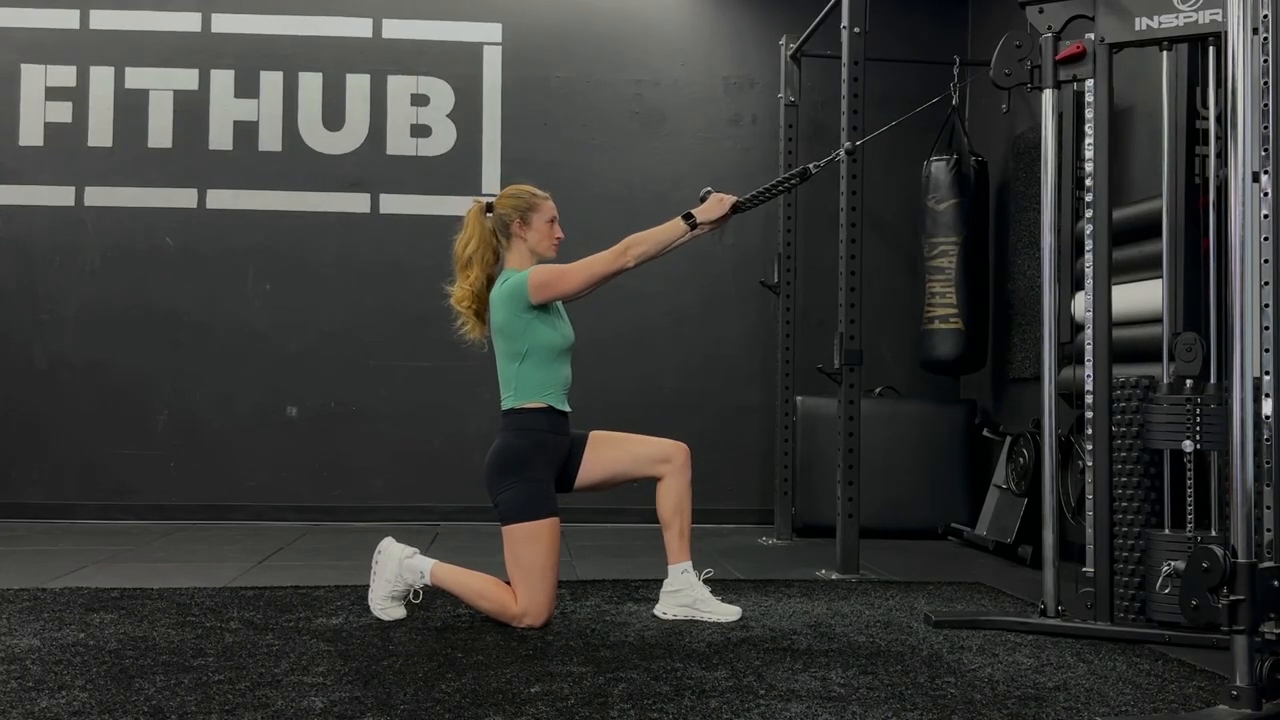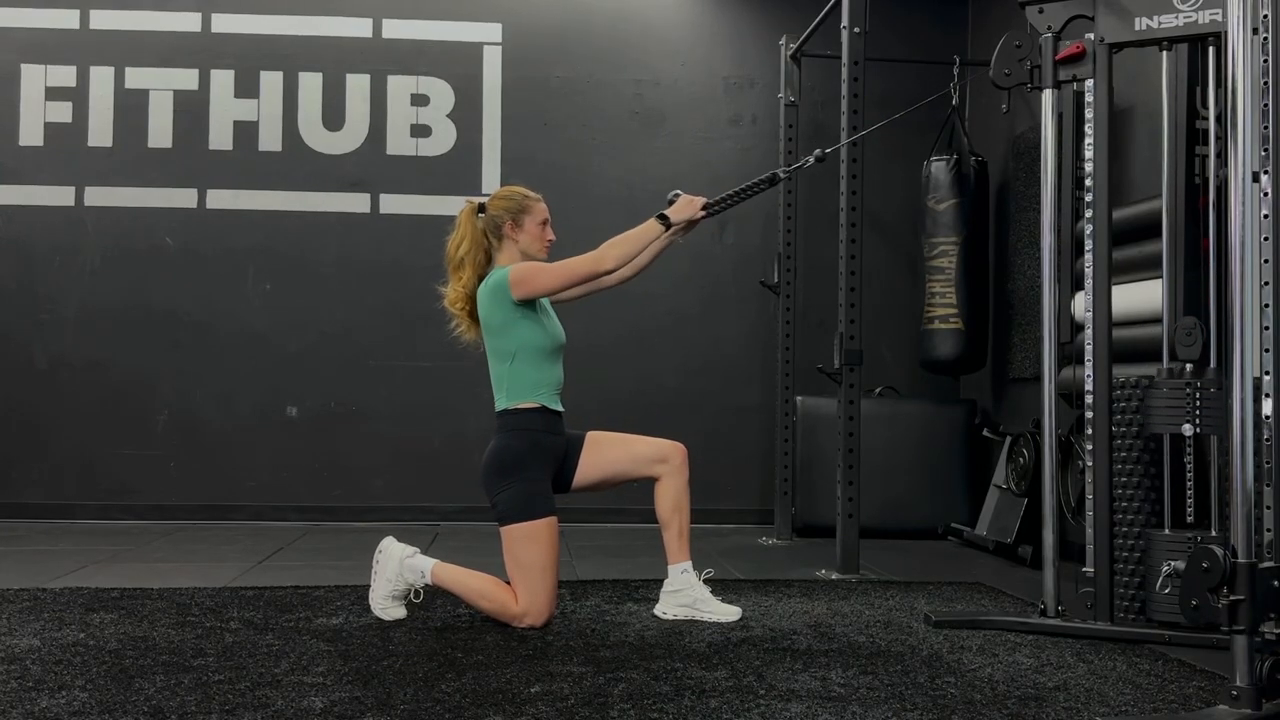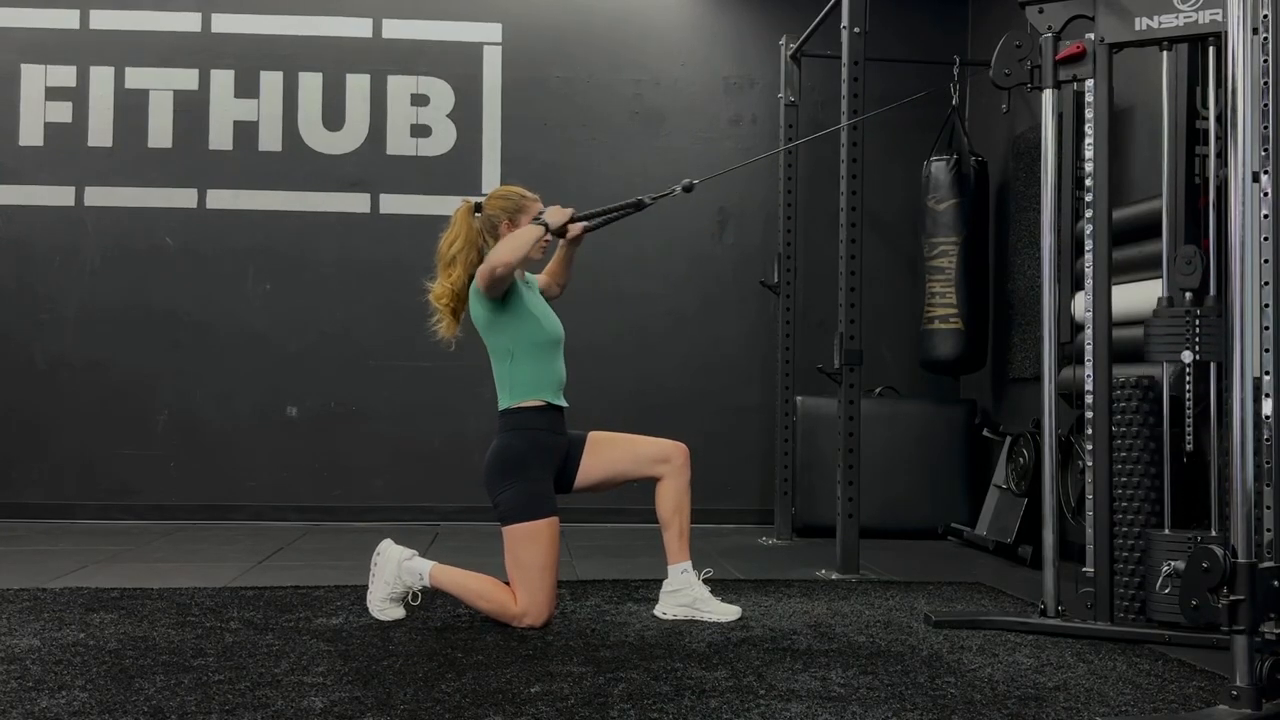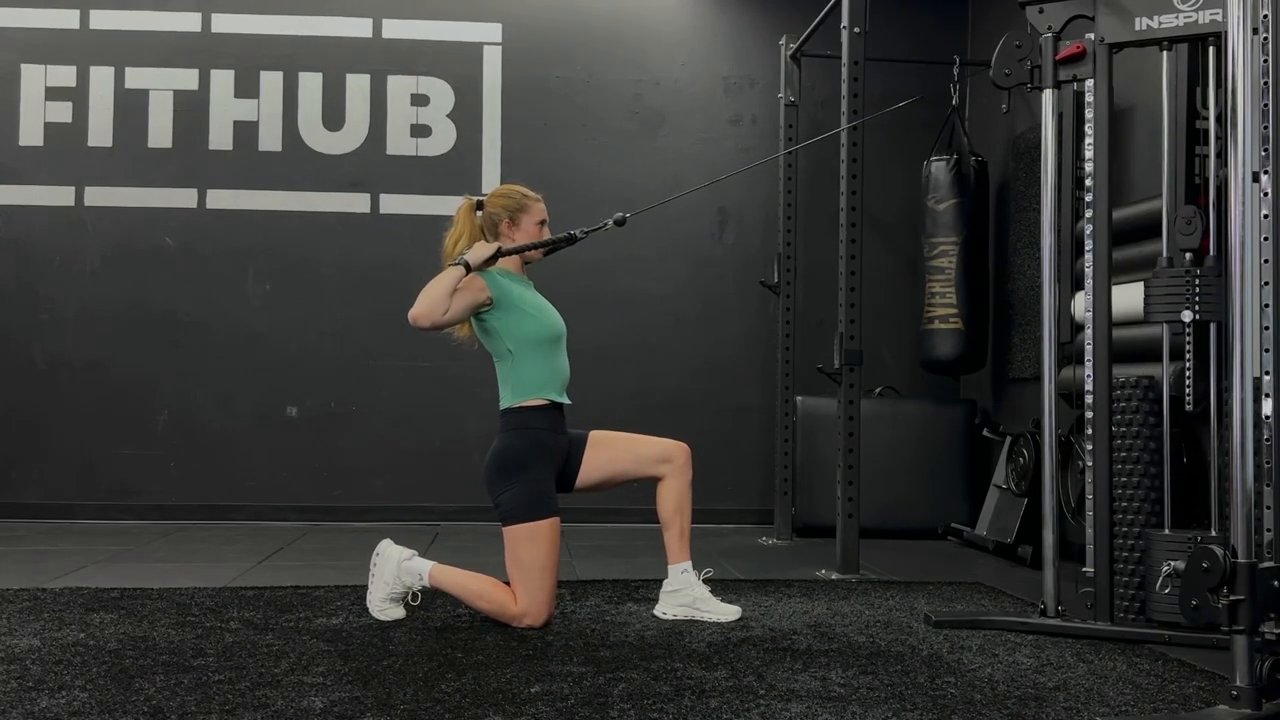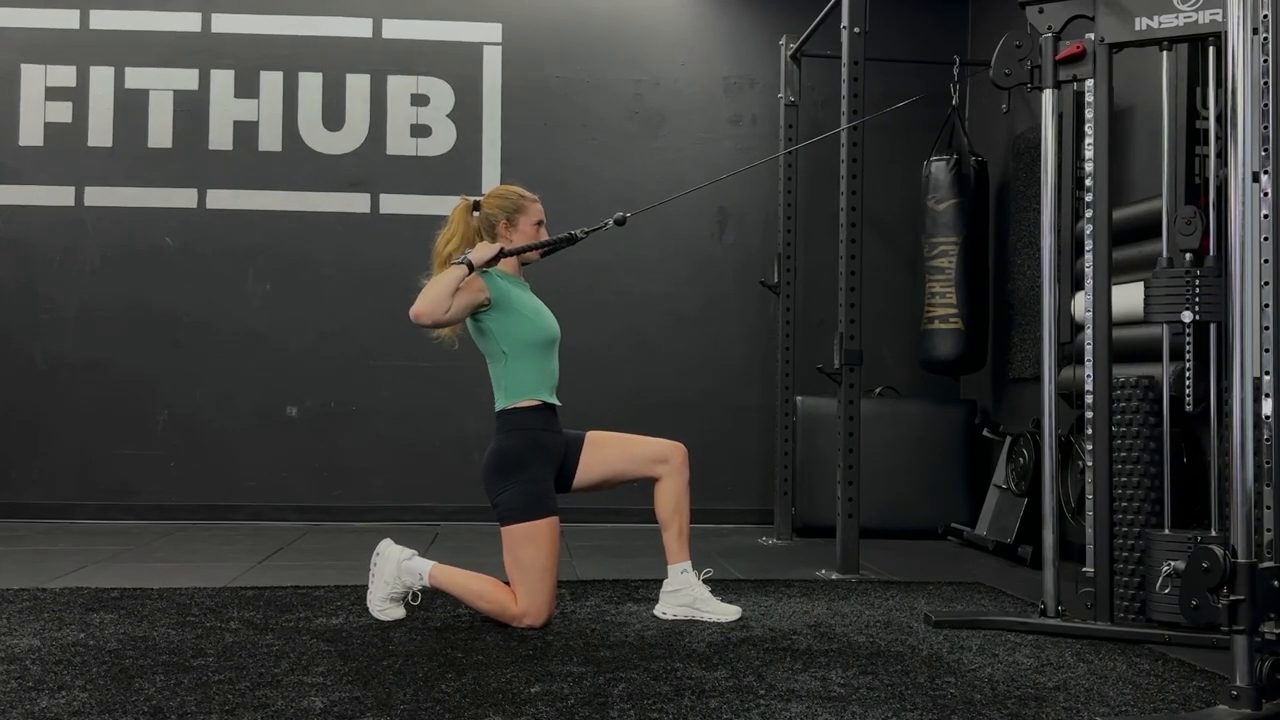
dt=0.3s
person 1, frame 1
left shoulder: (534, 285)
right shoulder: (520, 286)
left elbow: (625, 260)
right elbow: (623, 256)
left wrist: (697, 226)
right wrist: (695, 217)
left hip: (555, 442)
right hip: (524, 451)
left knee: (674, 457)
right knee: (530, 613)
left ankle: (680, 590)
right ankle: (409, 567)
person 1, frame 2
left shoulder: (529, 288)
right shoulder: (505, 282)
left elbow: (611, 275)
right elbow: (600, 262)
left wrist: (675, 228)
right wrist: (668, 217)
left hip: (551, 443)
right hip: (519, 451)
left knee: (670, 456)
right knee: (531, 613)
left ankle: (680, 590)
right ankle: (412, 566)
person 1, frame 3
left shoulder: (520, 283)
right shoulder: (494, 283)
left elbow: (554, 285)
right elbow: (500, 262)
left wrist: (570, 238)
right wrist: (543, 224)
left hip: (552, 441)
right hip: (521, 449)
left knee: (673, 457)
right knee: (531, 613)
left ankle: (680, 590)
right ankle: (409, 569)
person 1, frame 4
left shoulder: (516, 284)
right shoulder: (483, 284)
right elbow: (422, 315)
left wrist: (528, 253)
right wrist: (466, 259)
left hip: (554, 440)
right hip: (522, 448)
left knee: (675, 457)
right knee: (530, 614)
left ankle: (680, 590)
right ankle: (409, 569)
person 1, frame 5
left shoulder: (513, 285)
right shoulder: (484, 285)
right elbow: (423, 313)
left wrist: (497, 263)
right wrist: (469, 260)
left hip: (550, 441)
right hip: (519, 449)
left knee: (671, 457)
right knee: (530, 614)
left ankle: (680, 591)
right ankle: (409, 568)
